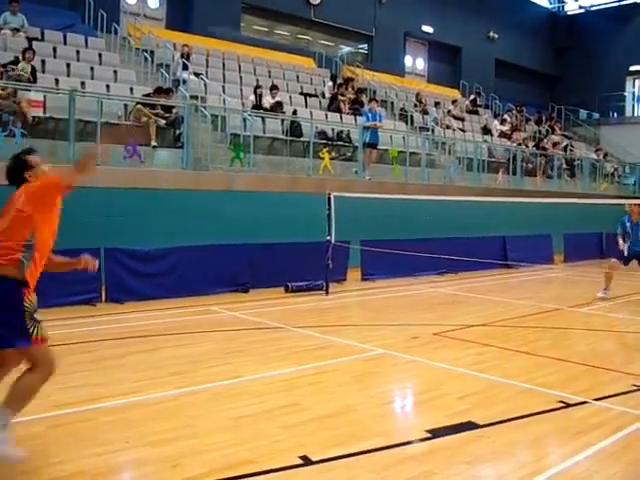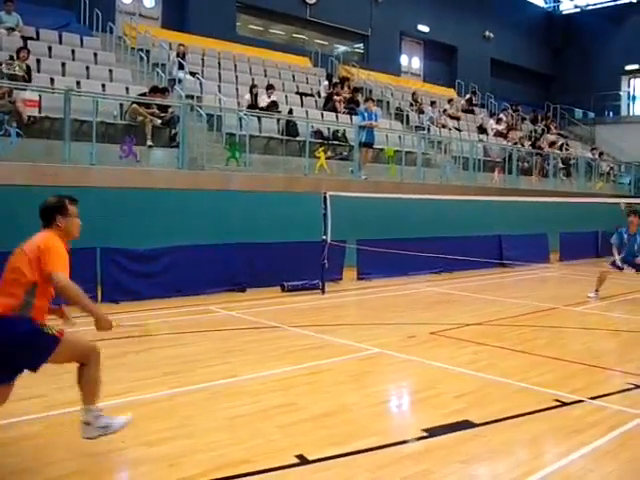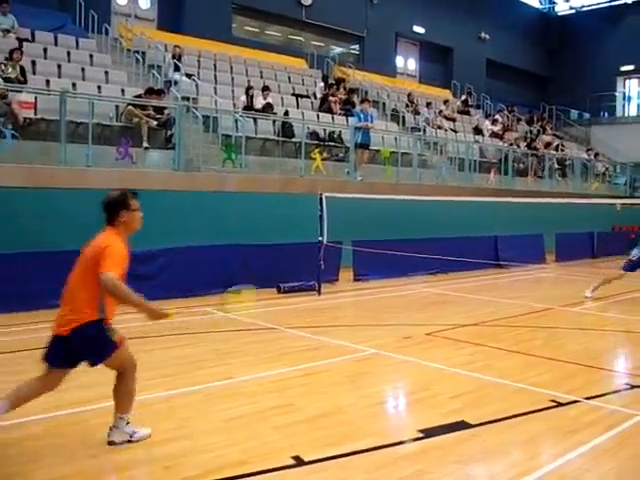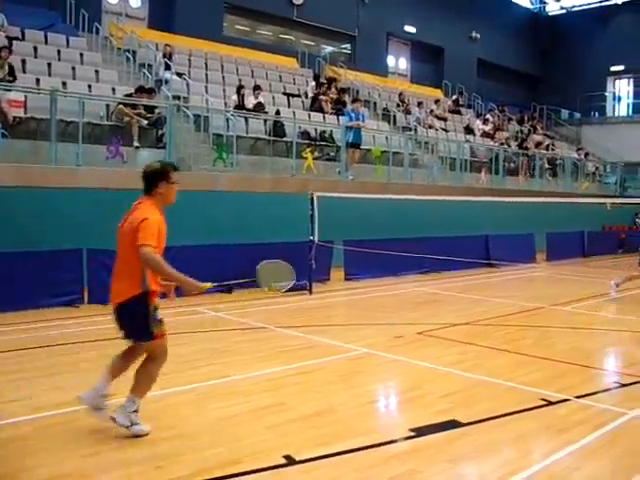
dt=0.2s
person 1, frame 1
left shoulder: (29, 204)
right shoulder: (39, 191)
left elbow: (42, 260)
right elbow: (78, 171)
left wrist: (75, 263)
right knee: (43, 364)
person 1, frame 2
left shoulder: (39, 245)
right shoulder: (52, 245)
right elbow: (61, 283)
left wrist: (53, 309)
right wrist: (96, 312)
right knee: (89, 353)
right ankle: (94, 420)
person 1, frame 3
left shoulder: (102, 241)
right shoulder: (115, 244)
right elbow: (108, 282)
left wrist: (127, 303)
right wrist: (144, 306)
left hip: (70, 320)
right hip: (88, 322)
left knee: (50, 379)
right knee: (127, 366)
right ankle: (121, 429)
person 1, frame 4
left shoulder: (139, 211)
right shoulder: (151, 217)
right elbow: (148, 256)
left wrist: (162, 282)
right wrist: (183, 281)
left hip: (130, 294)
right hip: (137, 297)
left knee: (140, 347)
right knee: (158, 353)
left ankle: (98, 393)
right ankle: (128, 412)
